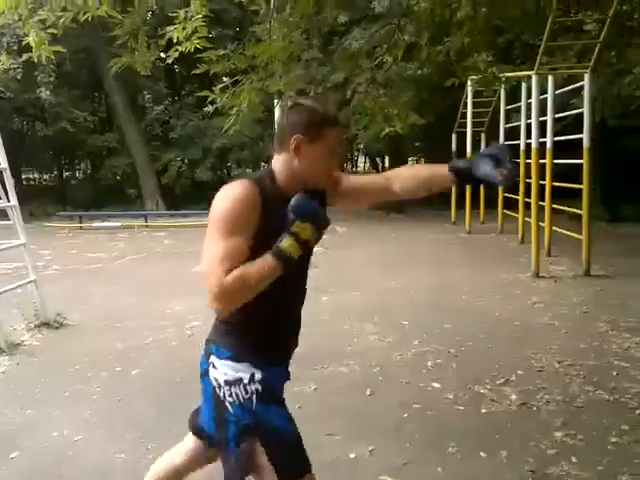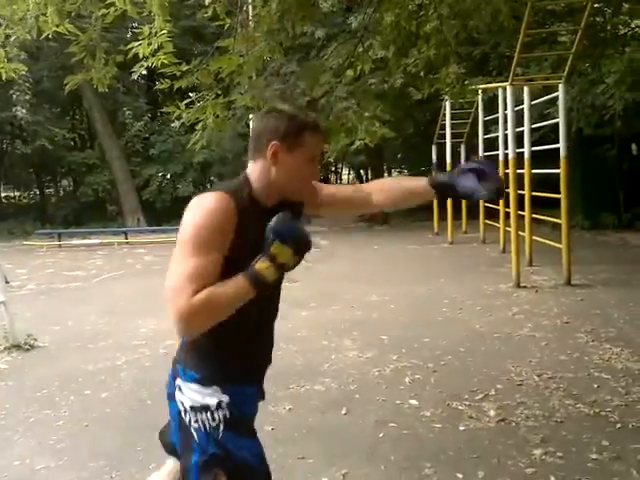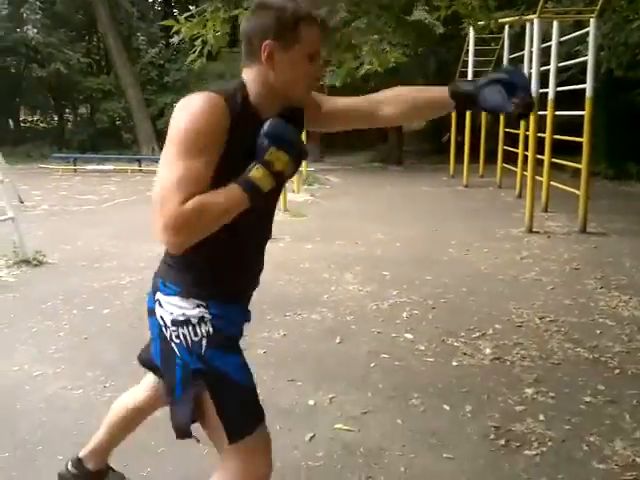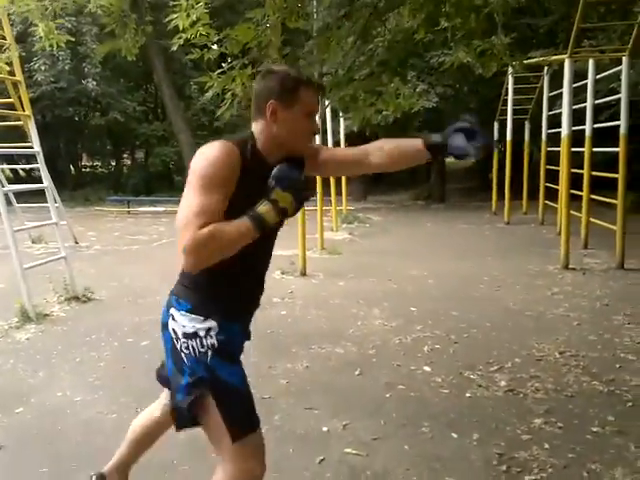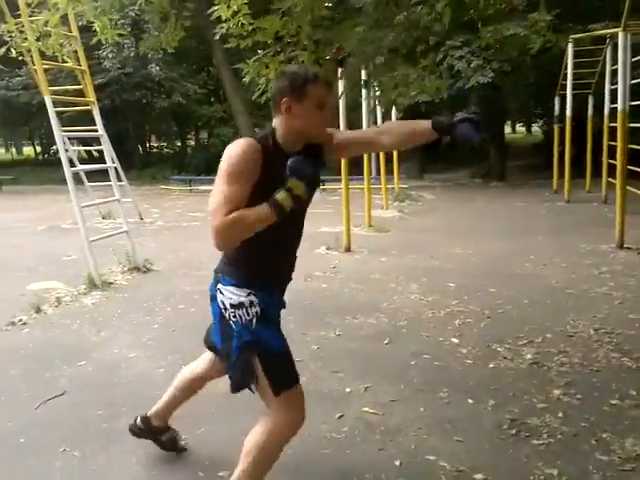
dt=1s
person 1, frame 1
left shoulder: (313, 189)
right shoulder: (240, 198)
left elbow: (391, 184)
right elbow: (220, 297)
left wrist: (465, 170)
right wrist: (293, 242)
left hip: (261, 365)
right hip: (237, 371)
left knee: (204, 446)
person 1, frame 2
left shoulder: (290, 197)
right shoulder: (213, 210)
left elbow: (369, 194)
right elbow: (188, 318)
left wrist: (448, 185)
right wrist: (268, 263)
left hip: (236, 384)
right hip: (206, 391)
person 1, frame 3
left shoulder: (293, 108)
right shoulder: (205, 111)
left elbow: (380, 107)
right elbow: (174, 229)
left wrist: (466, 95)
right wrist: (262, 175)
left hip: (221, 303)
right hip: (190, 307)
left knee: (163, 385)
person 1, frame 4
left shoulder: (295, 156)
right shoulder: (221, 156)
left elbow: (370, 157)
right elbow: (192, 253)
left wrist: (438, 143)
right wrist: (271, 210)
left hip: (225, 322)
right hip: (198, 324)
left knee: (176, 401)
person 1, frame 5
left shoulder: (315, 144)
right shoulder: (246, 152)
left elbow: (378, 137)
right elbow: (221, 233)
left wrist: (442, 125)
right wrist: (287, 197)
left hip: (263, 293)
right hip: (241, 297)
left knee: (216, 363)
right knee: (288, 413)
left ankle: (152, 421)
